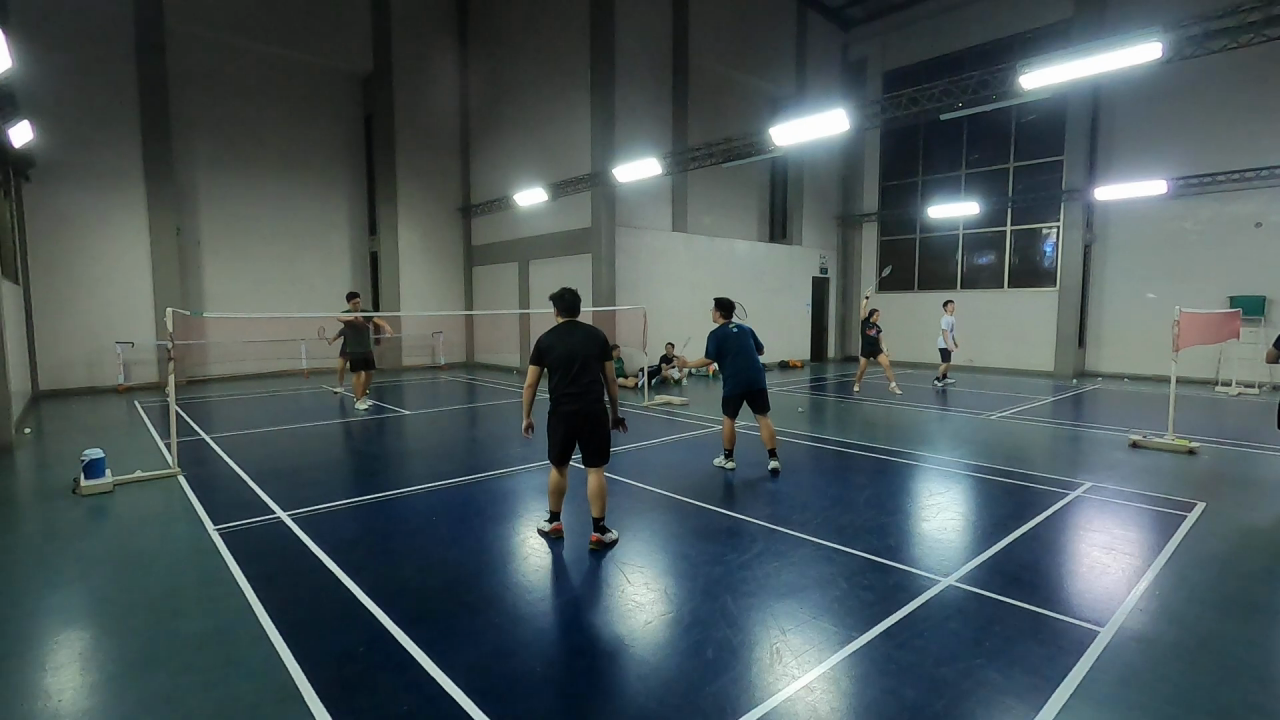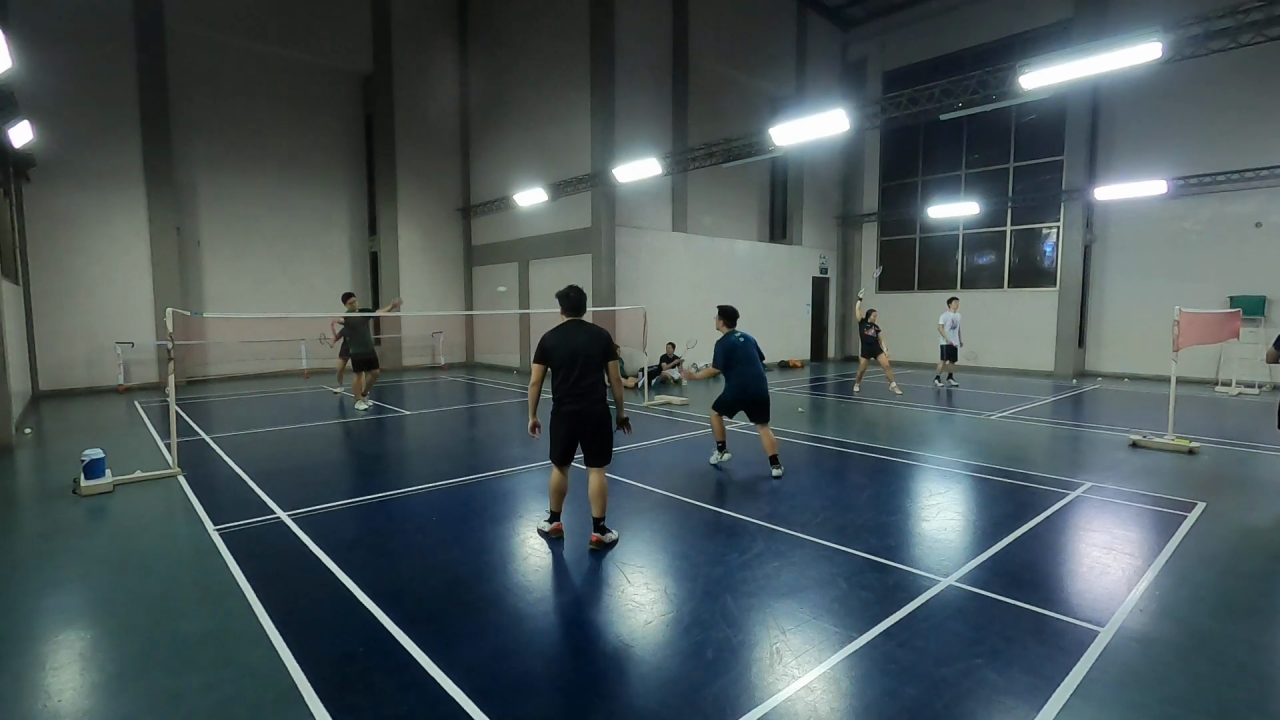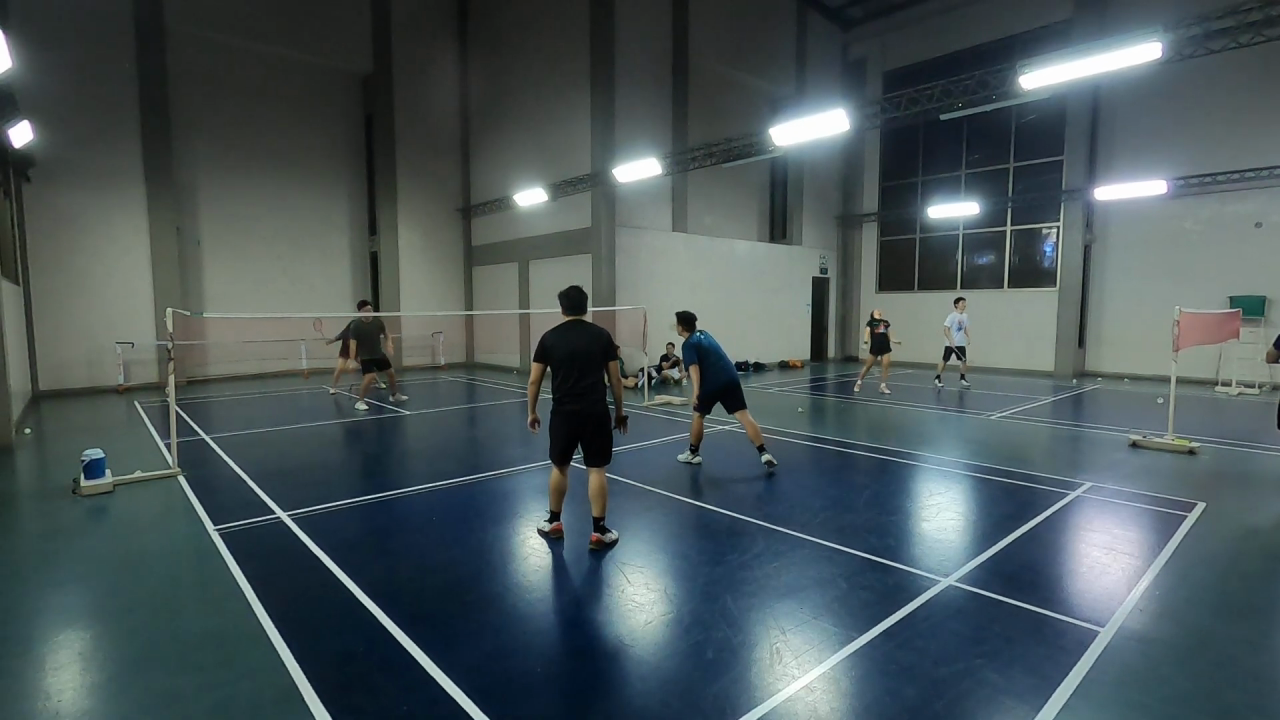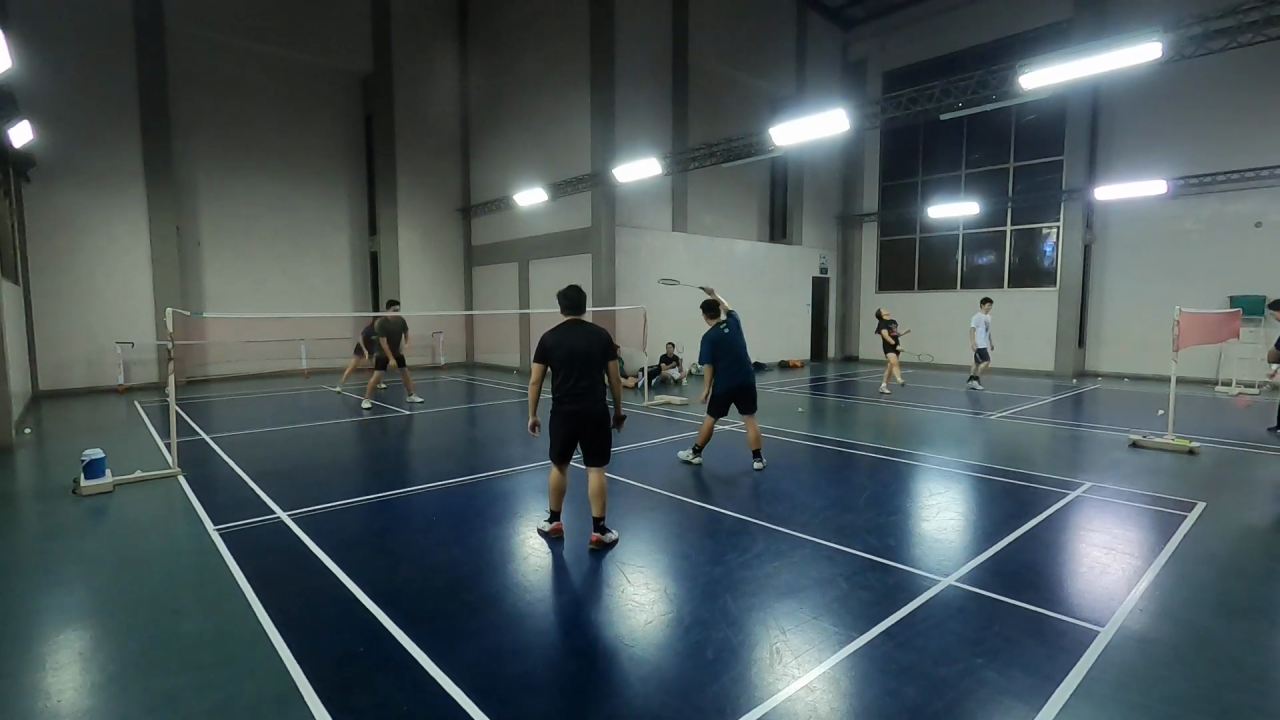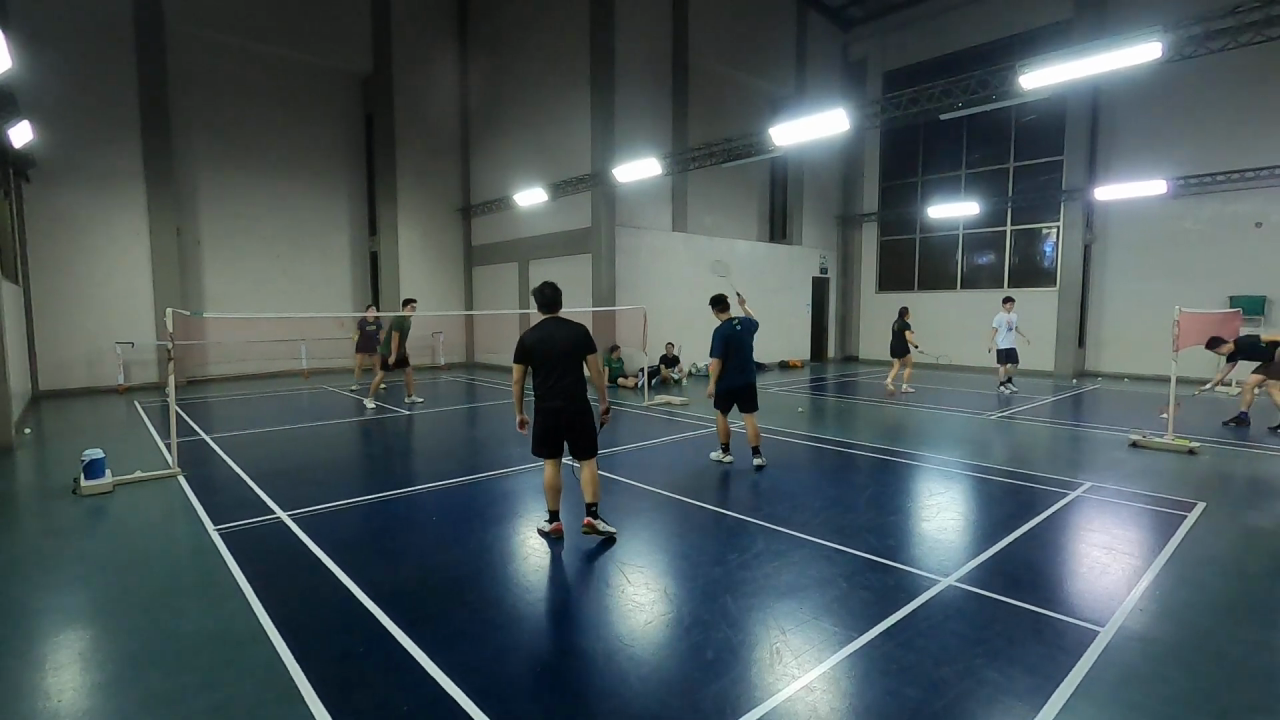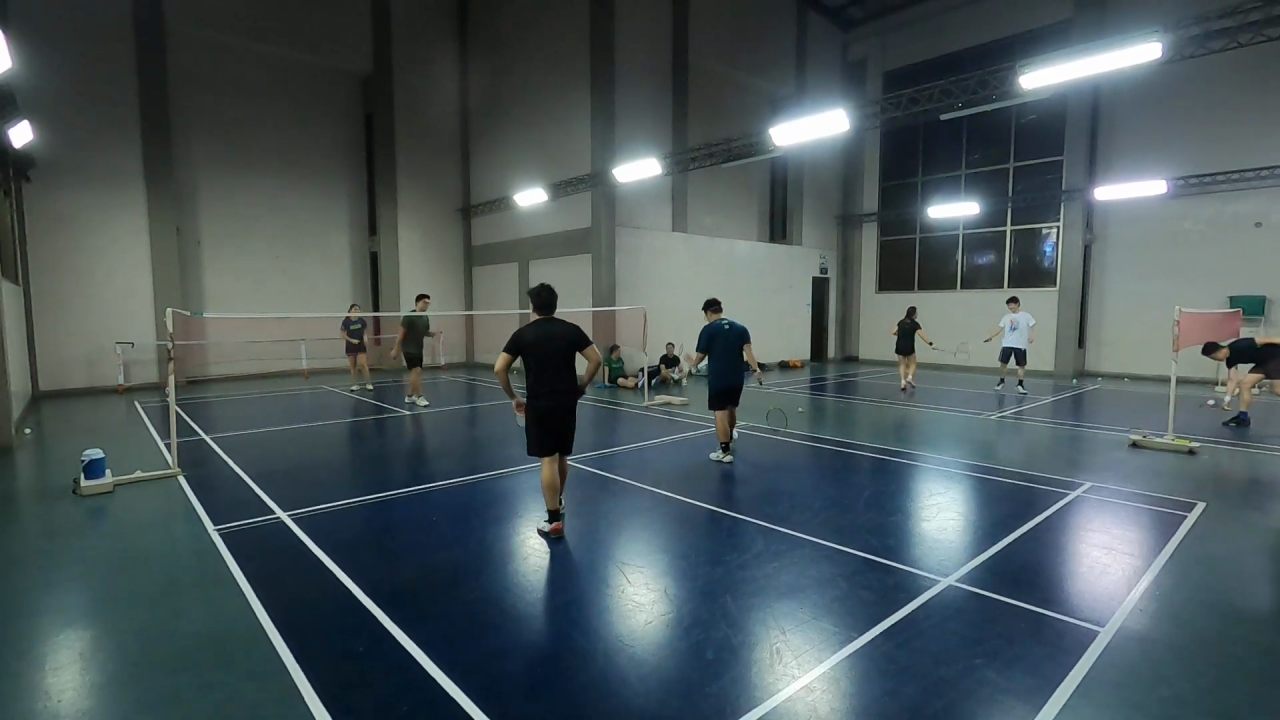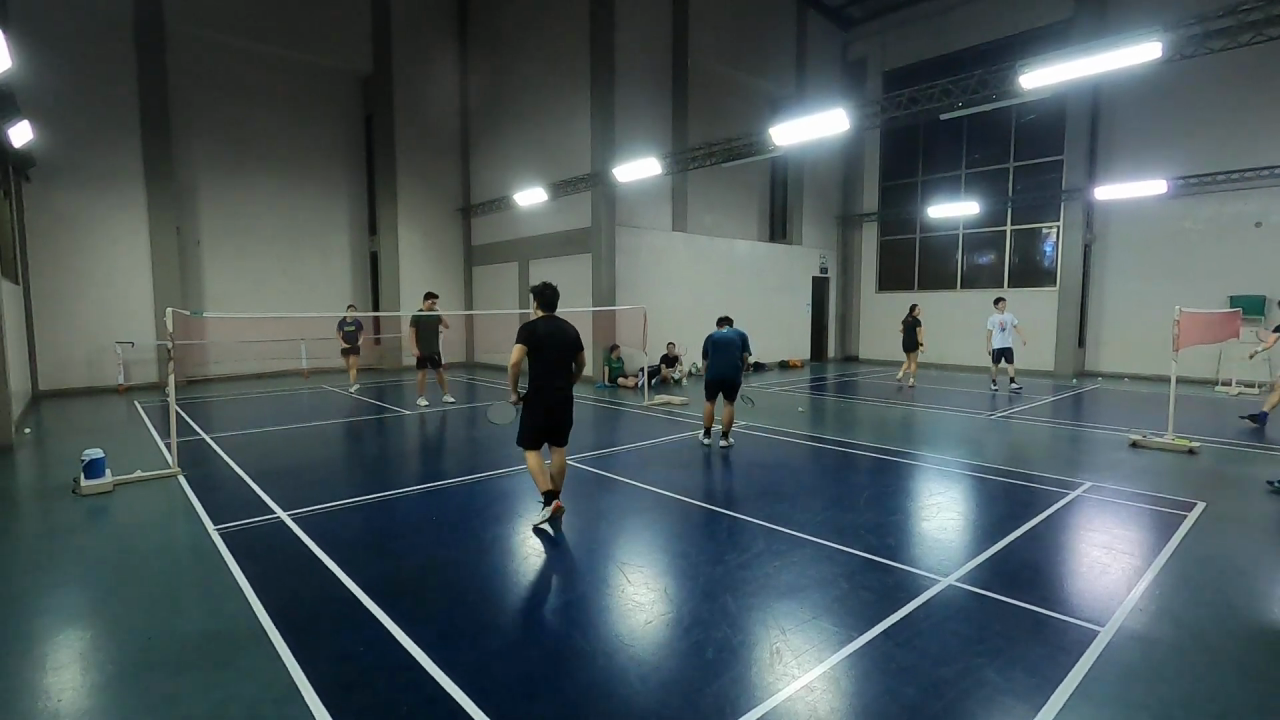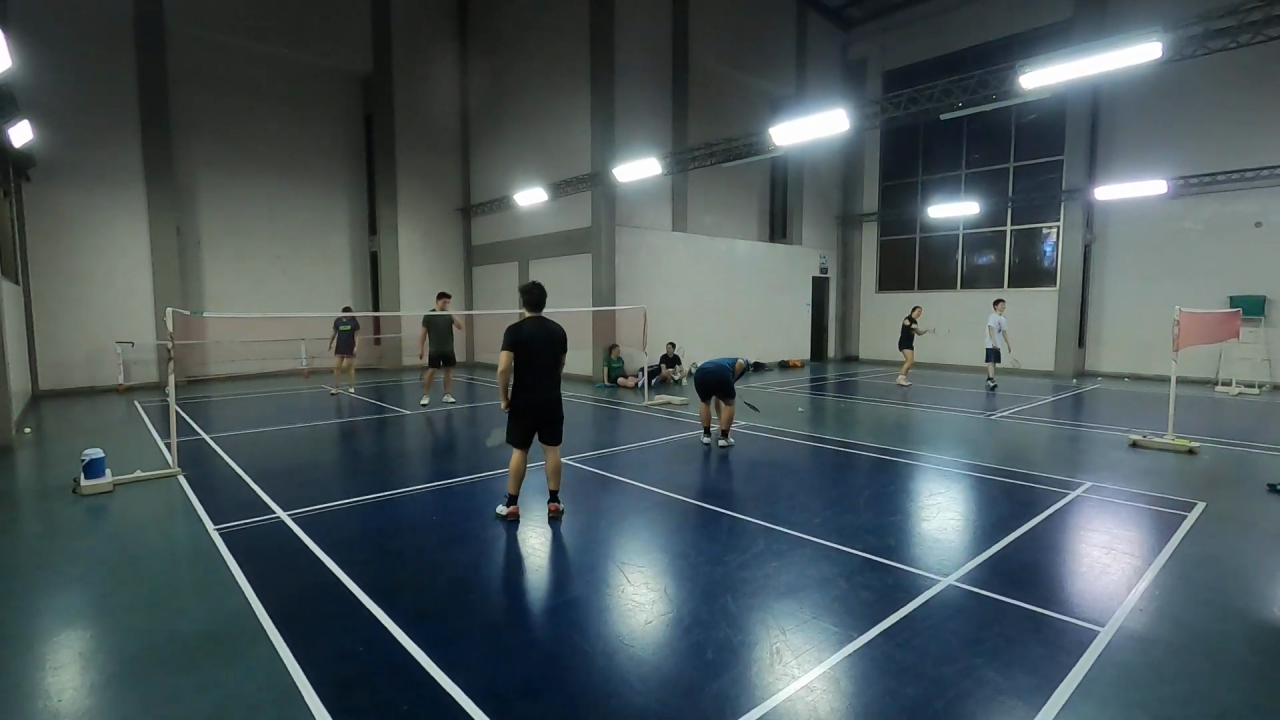
dt=0.5s
person 1, frame 1
left shoulder: (545, 340)
right shoulder: (597, 336)
left elbow: (530, 384)
right elbow: (611, 379)
left wrist: (526, 417)
right wrist: (615, 412)
left hip: (562, 413)
right hip: (594, 412)
left knee: (558, 467)
right knee: (596, 470)
left ankle: (554, 522)
right ankle: (599, 531)
person 1, frame 2
left shoulder: (549, 339)
right shoulder: (601, 335)
left elbow: (535, 382)
right elbow: (615, 379)
left wrist: (532, 416)
right wrist: (620, 412)
left hip: (564, 413)
right hip: (596, 412)
left knee: (560, 468)
right knee: (597, 470)
left ankle: (554, 522)
right ankle: (599, 531)
person 1, frame 3
left shoulder: (549, 338)
right shoulder: (602, 335)
left elbow: (534, 381)
right elbow: (615, 379)
left wrist: (532, 412)
right wrist: (619, 411)
left hip: (564, 413)
right hip: (596, 412)
left knee: (559, 467)
right knee: (597, 470)
left ankle: (554, 522)
right ankle: (599, 531)
person 1, frame 4
left shoulder: (549, 338)
right shoulder: (601, 335)
left elbow: (535, 381)
right elbow: (615, 379)
left wrist: (532, 415)
right wrist: (618, 410)
left hip: (563, 413)
right hip: (595, 412)
left knee: (559, 466)
right knee: (596, 470)
left ankle: (554, 522)
right ankle: (599, 531)
person 1, frame 5
left shoulder: (528, 337)
right shoulder: (579, 331)
left elbow: (517, 381)
right elbow: (596, 371)
left wrist: (520, 413)
right wrist: (604, 404)
left hip: (546, 409)
right hip: (577, 407)
left knee: (551, 464)
right knee: (587, 461)
left ankle: (554, 521)
right ankle: (592, 516)
person 1, frame 6
left shoulder: (523, 334)
right shoulder: (571, 330)
left elbow: (499, 369)
right elbow: (596, 360)
left wrist: (514, 397)
right wrist: (581, 385)
left hip: (538, 405)
right hip: (566, 403)
left knee: (548, 461)
right knee: (561, 457)
left ankle: (554, 520)
right ankle: (557, 502)
person 1, frame 7
left shoulder: (530, 328)
right shoulder: (570, 329)
left elbow: (515, 362)
right elbow: (581, 364)
left wrist: (514, 391)
left hip: (538, 399)
right hip: (564, 399)
left knee: (531, 451)
right knee: (558, 449)
left ankle: (550, 501)
right ankle: (556, 499)
person 1, frame 8
left shoulder: (515, 330)
right shoulder: (558, 330)
left elbow: (503, 368)
left wrist: (504, 397)
left hip: (523, 400)
right hip: (551, 399)
left knee: (519, 451)
right knee: (552, 449)
left ankle: (511, 504)
right ankle: (554, 502)
